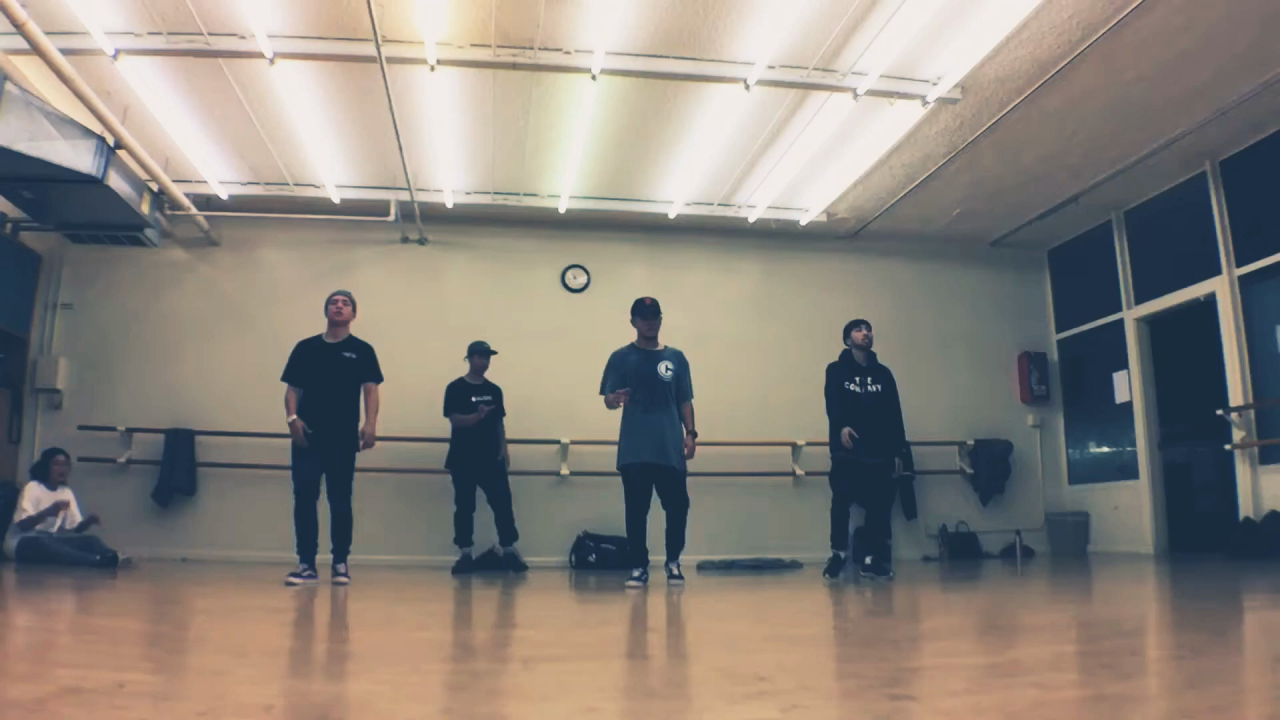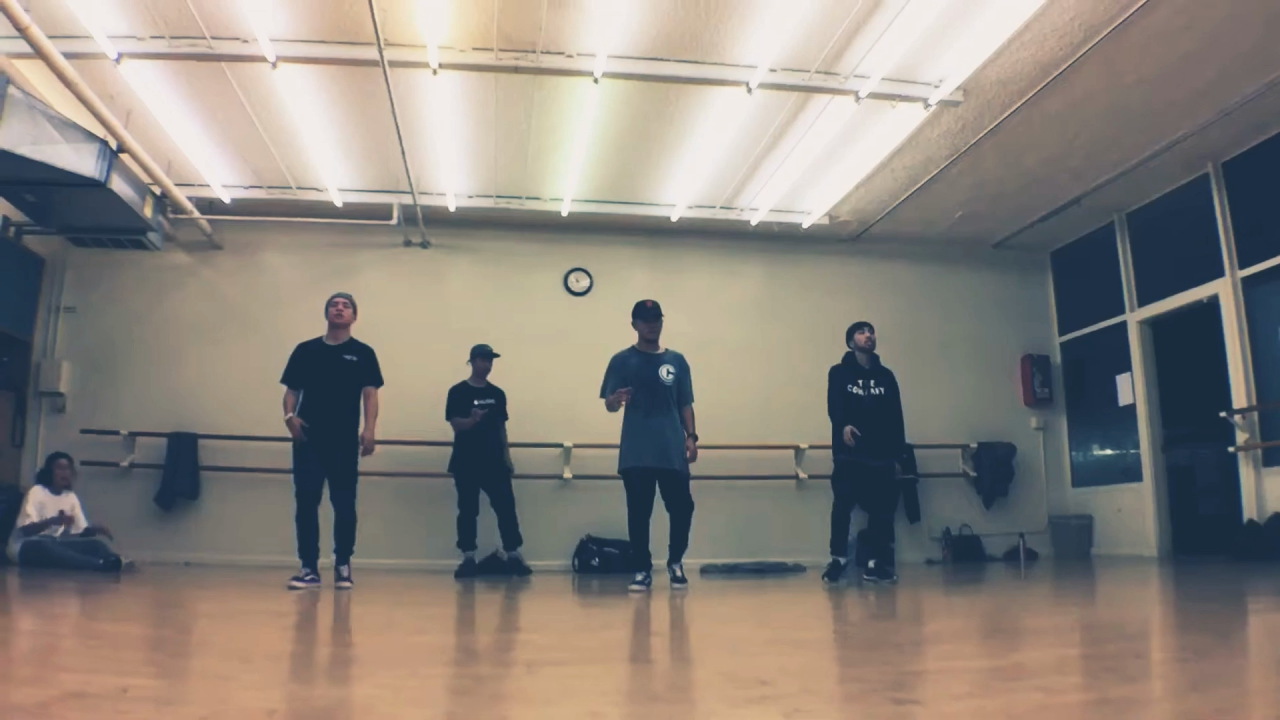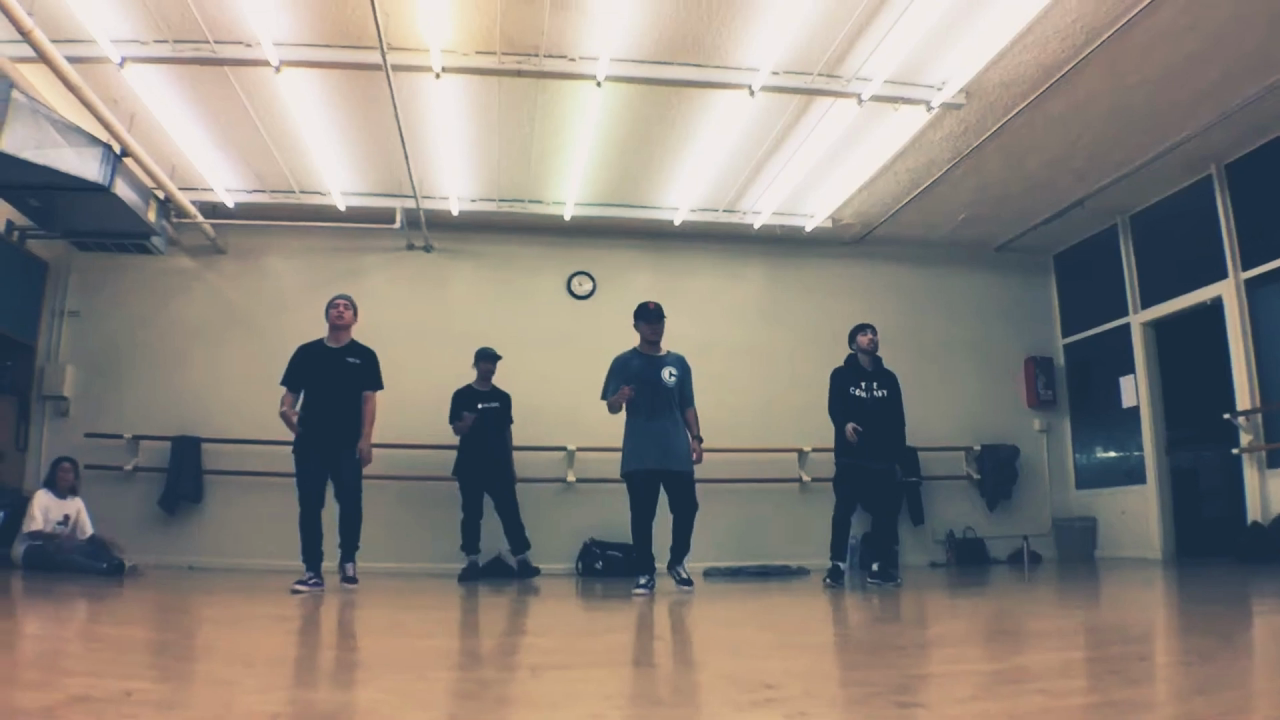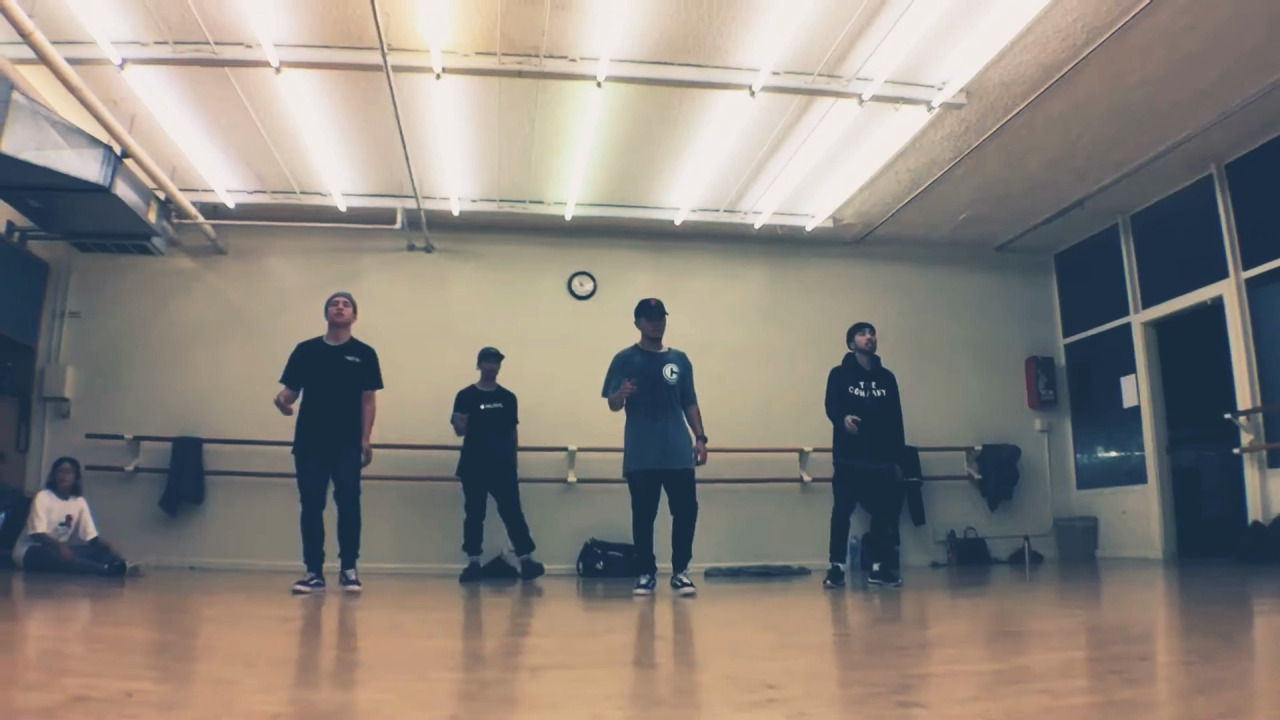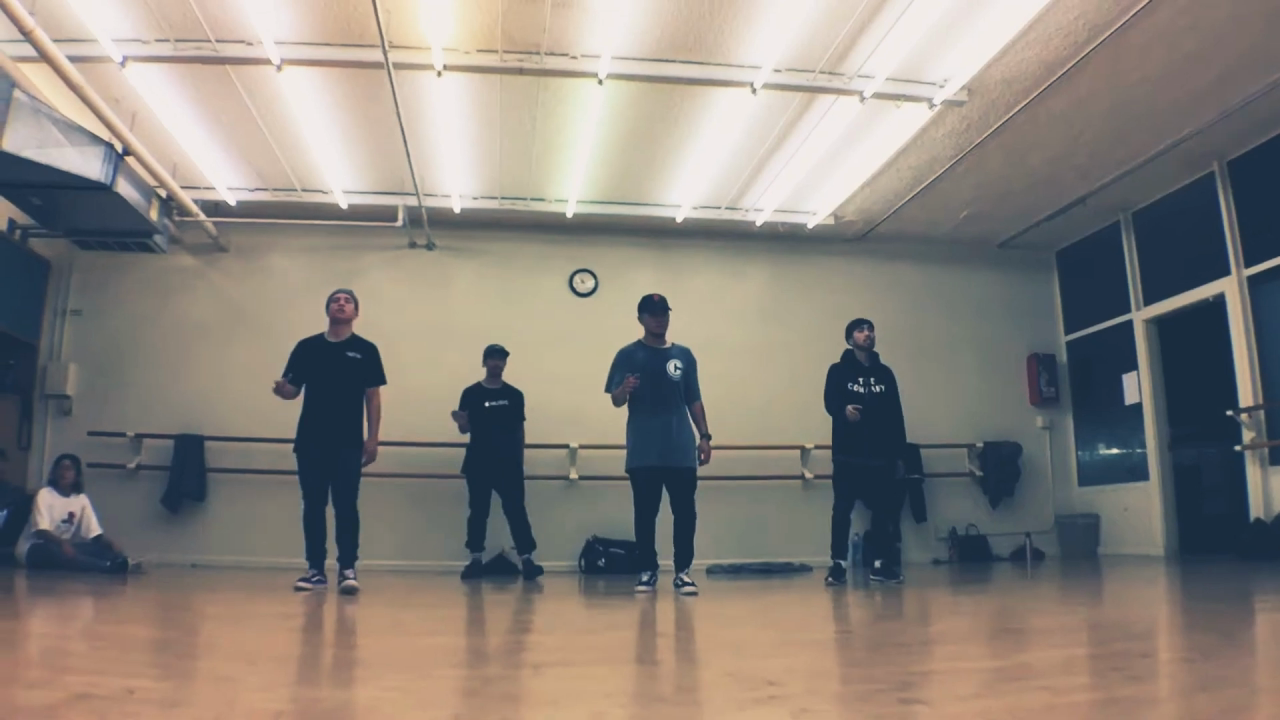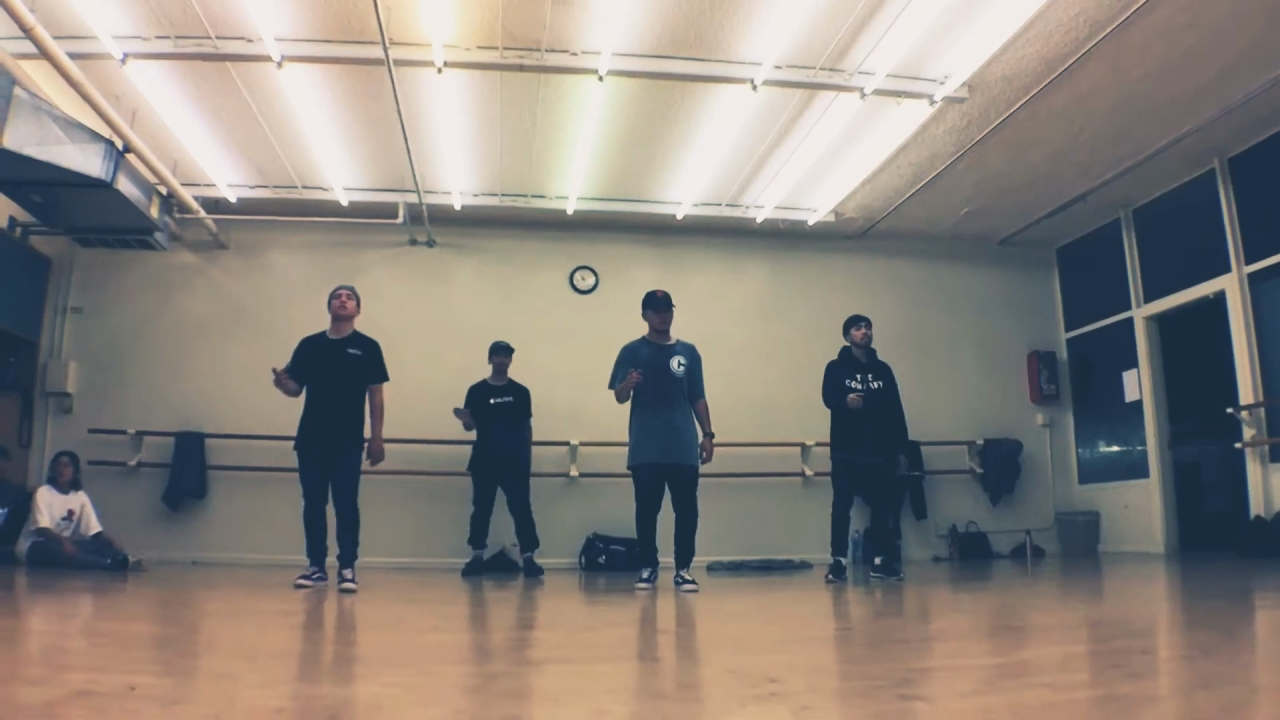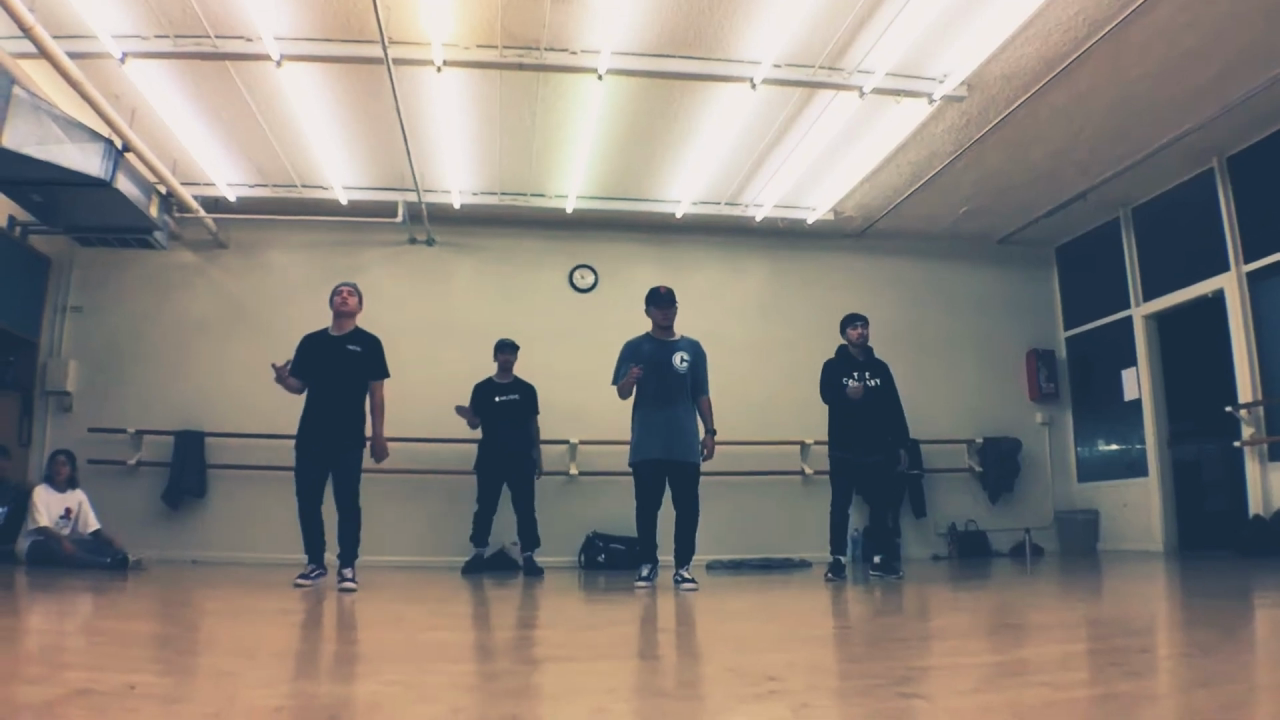
dt=0.1s
person 1, frame 1
left shoulder: (362, 351)
right shoulder: (305, 348)
left elbow: (371, 391)
right elbow: (292, 389)
left wrist: (370, 424)
right wrist: (292, 417)
left hip: (342, 439)
right hip: (307, 437)
left knee: (340, 501)
right knee: (304, 498)
left ankle: (340, 562)
right ankle: (306, 564)
person 1, frame 2
left shoulder: (363, 353)
right shoulder: (304, 350)
left elbow: (370, 395)
right elbow: (291, 391)
left wrist: (369, 430)
right wrist: (290, 416)
left hip: (344, 442)
right hip: (308, 440)
left knee: (344, 503)
right knee: (306, 502)
left ankle: (343, 564)
right ankle: (309, 568)
person 1, frame 3
left shoulder: (364, 356)
right shoulder: (306, 353)
left elbow: (368, 401)
right elbow: (291, 393)
left wrist: (366, 439)
right wrist: (286, 410)
left hip: (346, 444)
right hip: (309, 442)
left knee: (350, 500)
right knee: (309, 506)
left ankle: (347, 561)
right ankle: (313, 572)
person 1, frame 4
left shoulder: (364, 354)
right shoulder: (305, 350)
left elbow: (368, 400)
right elbow: (291, 389)
left wrist: (365, 440)
right wrist: (282, 401)
left hip: (346, 443)
right hip: (309, 442)
left knee: (348, 502)
right knee: (311, 506)
left ankle: (349, 567)
right ankle: (314, 572)
person 1, frame 5
left shoulder: (366, 350)
right shoulder: (306, 347)
left elbow: (373, 398)
right elbow: (294, 389)
left wrist: (372, 438)
right wrist: (282, 389)
left hip: (348, 441)
right hip: (310, 439)
left knee: (345, 503)
right knee: (313, 504)
left ankle: (347, 569)
right ankle: (316, 569)
person 1, frame 6
left shoulder: (367, 347)
right shoulder: (309, 345)
left elbow: (375, 394)
right elbow: (295, 388)
left wrist: (377, 436)
right wrist: (282, 382)
left hip: (348, 439)
right hip: (311, 436)
left knee: (346, 502)
right knee: (314, 502)
left ankle: (347, 568)
right ankle: (317, 566)
person 1, frame 7
left shoulder: (368, 343)
right shoulder: (310, 342)
left elbow: (376, 391)
right elbow: (299, 386)
left wrist: (379, 435)
right wrist: (282, 379)
left hip: (348, 436)
right hip: (311, 433)
left knee: (347, 501)
right knee: (307, 497)
left ankle: (347, 567)
right ankle: (317, 563)
person 2, frame 1
left shoulder: (676, 358)
right shoulder: (621, 358)
left elbow: (685, 401)
right elbow: (608, 401)
left wrist: (690, 433)
right wrist: (615, 399)
left hip: (670, 448)
right hip: (634, 449)
left knee: (677, 505)
right knee: (636, 508)
left ankle: (673, 560)
right ankle: (639, 566)
person 2, frame 2
left shoulder: (677, 361)
right shoulder: (622, 361)
left elbow: (685, 404)
right elbow: (609, 403)
left wrist: (691, 436)
right wrist: (616, 400)
left hip: (672, 451)
right hip: (636, 453)
left knee: (682, 506)
right knee: (638, 512)
left ankle: (675, 561)
right ankle: (642, 570)
person 2, frame 3
left shoulder: (678, 363)
right shoulder: (624, 362)
left elbow: (687, 406)
right elbow: (611, 407)
left wrist: (696, 438)
right wrist: (619, 398)
left hip: (676, 452)
right hip: (639, 455)
left knee: (686, 506)
right knee: (642, 514)
left ankle: (677, 563)
right ankle: (645, 573)
person 2, frame 4
left shoulder: (680, 360)
right shoulder: (625, 360)
left elbow: (690, 403)
right elbow: (613, 404)
left wrist: (700, 438)
right wrist: (621, 394)
left hip: (678, 451)
right hip: (640, 454)
left knee: (686, 509)
right knee: (643, 514)
left ankle: (680, 571)
right ankle: (646, 573)
person 2, frame 5
left shoulder: (684, 355)
right shoulder: (628, 355)
left elbow: (694, 400)
right elbow: (616, 401)
left wrist: (704, 436)
right wrist: (624, 389)
left hip: (681, 449)
right hip: (643, 450)
left knee: (685, 510)
right knee: (645, 511)
left ankle: (682, 572)
right ankle: (648, 570)
person 2, frame 6
left shoulder: (688, 352)
right shoulder: (632, 351)
left elbow: (698, 397)
right elbow: (619, 397)
left wrist: (707, 434)
right wrist: (627, 385)
left hip: (683, 446)
right hip: (645, 447)
left knee: (687, 508)
right knee: (647, 508)
left ankle: (683, 569)
right ankle: (648, 567)
person 2, frame 7
left shoulder: (692, 348)
right shoulder: (635, 347)
left elbow: (702, 394)
right elbow: (622, 394)
left wrist: (710, 431)
right wrist: (628, 380)
left hip: (685, 444)
right hip: (646, 444)
left knee: (688, 506)
right knee: (647, 505)
left ankle: (682, 567)
right ankle: (648, 563)
person 3, frame 1
left shoulder: (883, 373)
right shoulder: (837, 369)
left elbow: (894, 414)
right elbow: (832, 404)
left wrist: (899, 452)
right wrist: (841, 427)
left hip: (878, 453)
right hip: (846, 452)
left knee: (879, 507)
right knee: (841, 503)
left ankle: (871, 560)
right ankle: (839, 554)
person 3, frame 2
left shoulder: (886, 375)
right shoulder: (839, 372)
left elbow: (895, 417)
right elbow: (835, 406)
left wrist: (897, 454)
right wrist: (843, 426)
left hip: (880, 456)
right hip: (848, 455)
left knee: (881, 510)
right knee: (842, 507)
left ankle: (875, 563)
right ankle: (838, 559)
person 3, frame 3
left shoulder: (888, 378)
right shoulder: (842, 375)
left elbow: (897, 420)
right elbow: (835, 408)
left wrist: (897, 457)
right wrist: (844, 425)
left hip: (882, 459)
right hip: (850, 458)
left knee: (884, 513)
right knee: (843, 511)
left ankle: (878, 566)
right ankle: (837, 566)
person 3, frame 4
left shoulder: (887, 377)
right shoulder: (840, 374)
left elbow: (896, 420)
right elbow: (831, 406)
left wrist: (896, 457)
right wrist: (843, 419)
left hip: (881, 459)
right hip: (848, 458)
left knee: (884, 513)
right knee: (842, 512)
left ankle: (878, 566)
right ankle: (837, 567)
person 3, frame 5
left shoulder: (885, 373)
right shoulder: (838, 371)
left elbow: (895, 416)
right elbow: (831, 402)
left wrist: (898, 453)
right wrist: (844, 410)
left hip: (881, 455)
right hip: (847, 455)
left knee: (883, 510)
right knee: (842, 509)
left ankle: (880, 563)
right ankle: (838, 564)
person 3, frame 6
left shoulder: (883, 370)
right shoulder: (836, 368)
left elbow: (896, 411)
right elbow: (829, 397)
left wrist: (899, 448)
right wrist: (845, 400)
left hip: (879, 452)
right hip: (846, 452)
left knee: (882, 507)
right knee: (841, 507)
left ankle: (880, 560)
right ankle: (838, 561)
person 3, frame 7
left shoulder: (880, 368)
right shoulder: (833, 366)
left elbow: (894, 407)
right elbow: (827, 395)
left wrist: (900, 442)
right wrist: (846, 393)
left hip: (877, 450)
right hip: (843, 451)
left knee: (881, 505)
right knee: (840, 505)
left ankle: (879, 559)
right ankle: (838, 560)
person 4, frame 1
left shoulder: (495, 390)
right shoulder: (455, 388)
right elbow: (455, 421)
left wrist: (504, 448)
right wrist: (478, 416)
left hip: (491, 457)
right hip: (463, 457)
left knee: (503, 501)
right knee: (464, 507)
left ankle: (509, 551)
right ankle: (466, 555)
person 4, frame 2
left shoulder: (498, 394)
right shoulder: (458, 392)
right elbow: (456, 425)
left wrist: (506, 455)
right wrist: (473, 419)
left hip: (494, 461)
right hip: (466, 461)
left knee: (506, 505)
right knee: (468, 510)
left ankle: (512, 555)
right ankle: (469, 559)
person 4, frame 3
left shoulder: (503, 397)
right shoulder: (462, 395)
right elbow: (458, 431)
left wrist: (511, 462)
right wrist: (465, 424)
left hip: (499, 465)
right hip: (470, 465)
left knee: (510, 510)
right knee: (472, 514)
left ankle: (522, 559)
right ankle: (472, 562)
person 4, frame 4
left shoulder: (508, 398)
right shoulder: (465, 396)
left elbow: (512, 432)
right elbow: (459, 431)
left wrist: (514, 463)
right wrist: (460, 424)
left hip: (503, 465)
right hip: (474, 466)
left knee: (513, 512)
right knee: (474, 514)
left ankle: (526, 559)
right ankle: (474, 563)
person 4, frame 5
left shoulder: (515, 395)
right shoulder: (471, 393)
left elbow: (519, 429)
right elbow: (464, 429)
left wrist: (520, 461)
right wrist: (461, 422)
left hip: (508, 463)
right hip: (478, 463)
left knee: (516, 510)
right knee: (478, 512)
left ankle: (526, 559)
right ankle: (476, 560)
person 4, frame 6
left shoulder: (521, 392)
right shoulder: (476, 391)
left elbow: (526, 426)
right elbow: (469, 426)
left wrist: (527, 458)
right wrist: (465, 419)
left hip: (515, 460)
right hip: (485, 460)
left knee: (521, 508)
right knee: (482, 509)
left ankle: (528, 557)
right ankle: (477, 556)
person 4, frame 7
left shoulder: (526, 389)
right shoulder: (482, 389)
left elbow: (532, 423)
right elbow: (475, 424)
left wrist: (537, 453)
right wrist: (468, 417)
left hip: (521, 457)
right hip: (490, 457)
left knee: (525, 507)
right knee: (485, 507)
left ankle: (528, 556)
right ankle: (479, 554)
